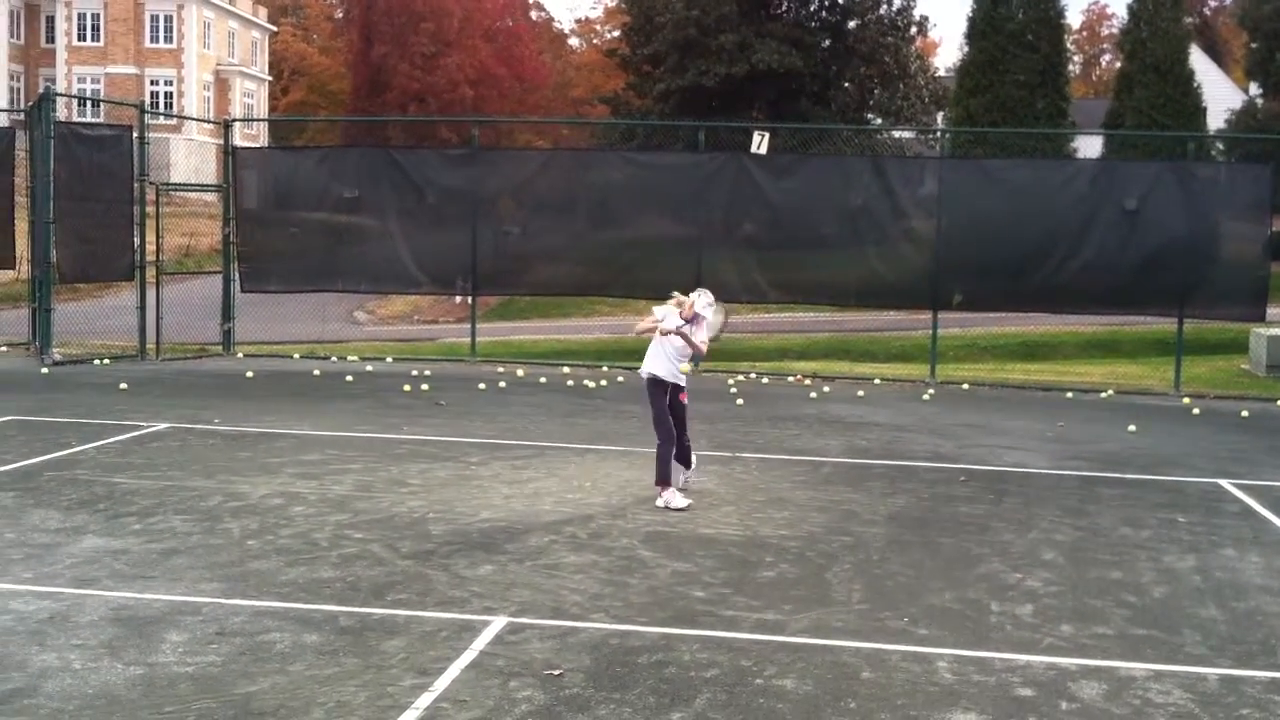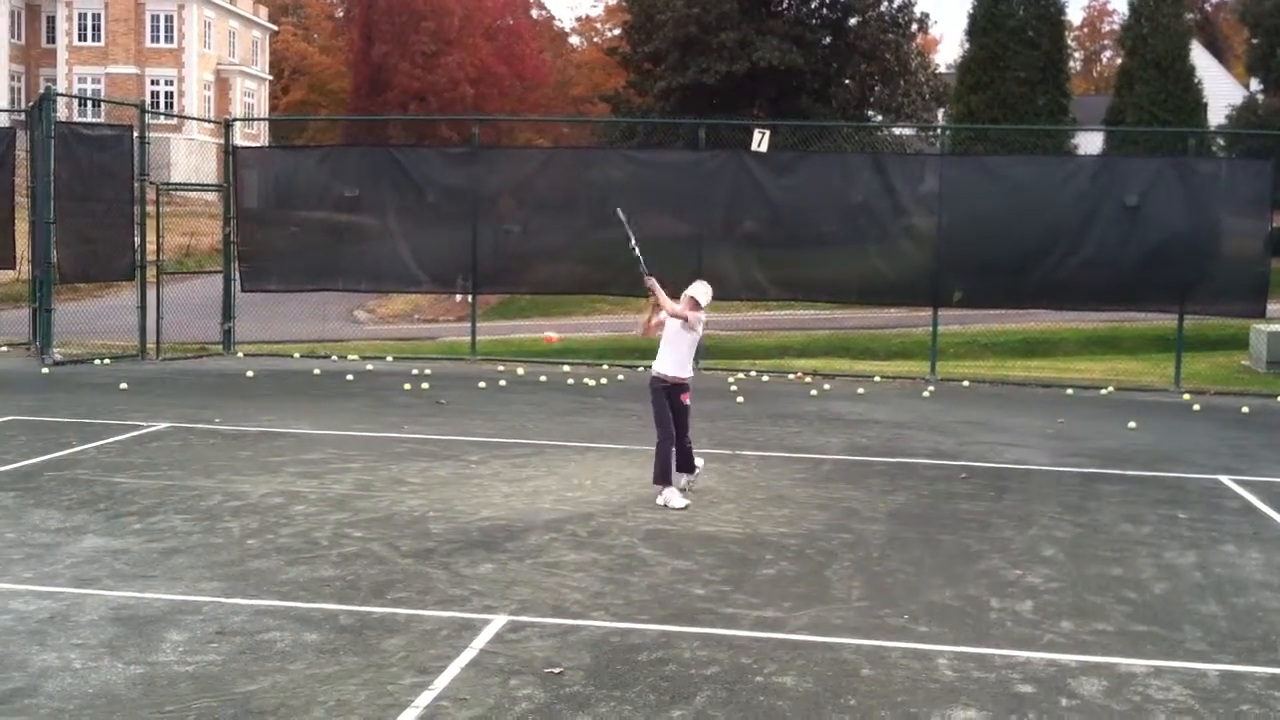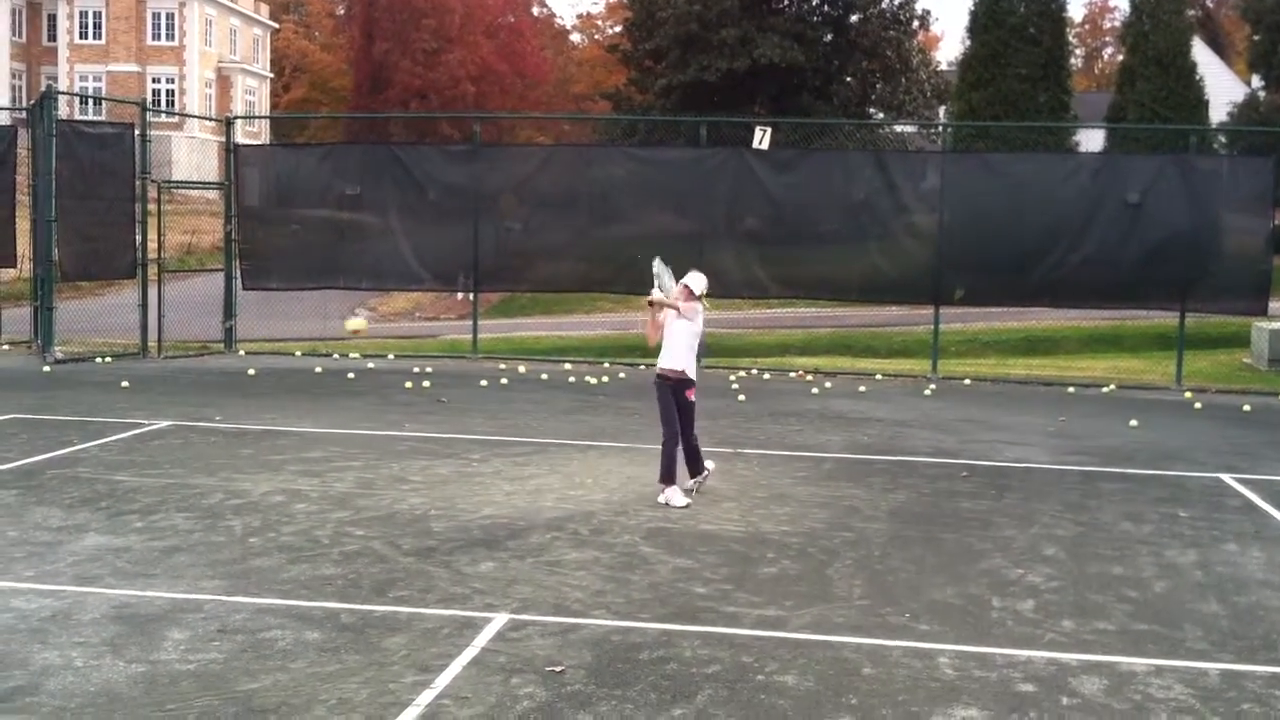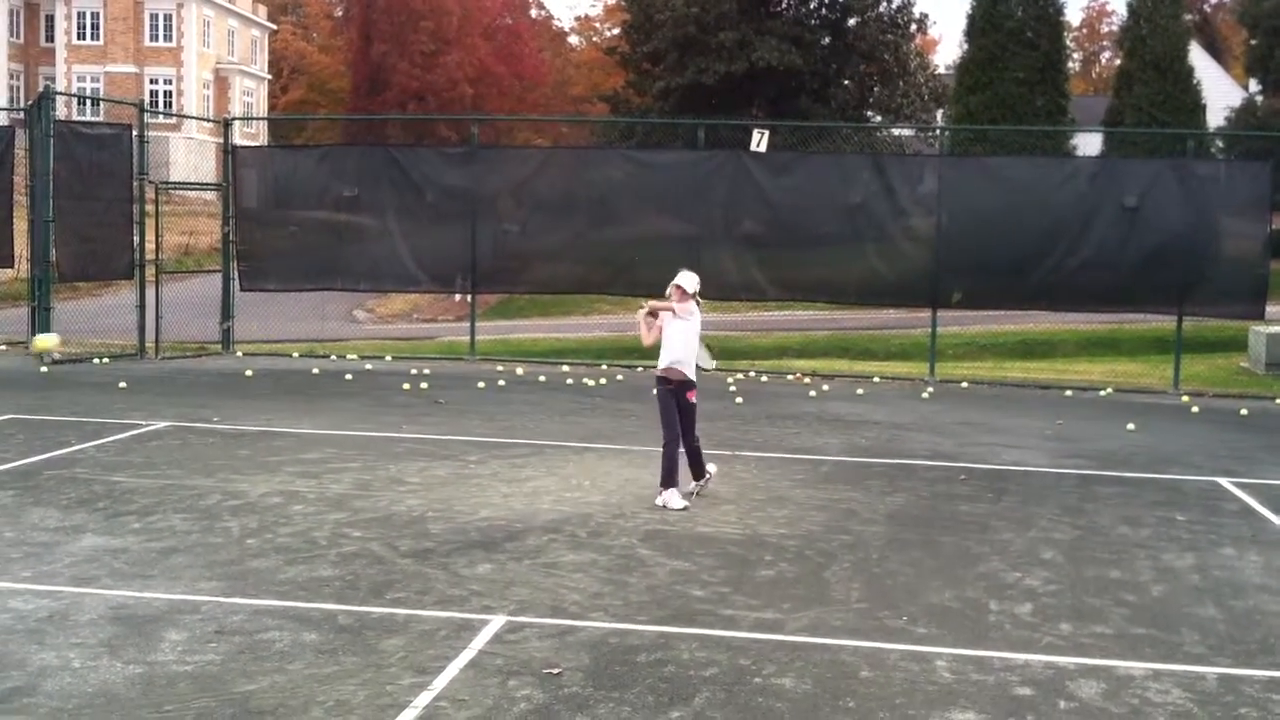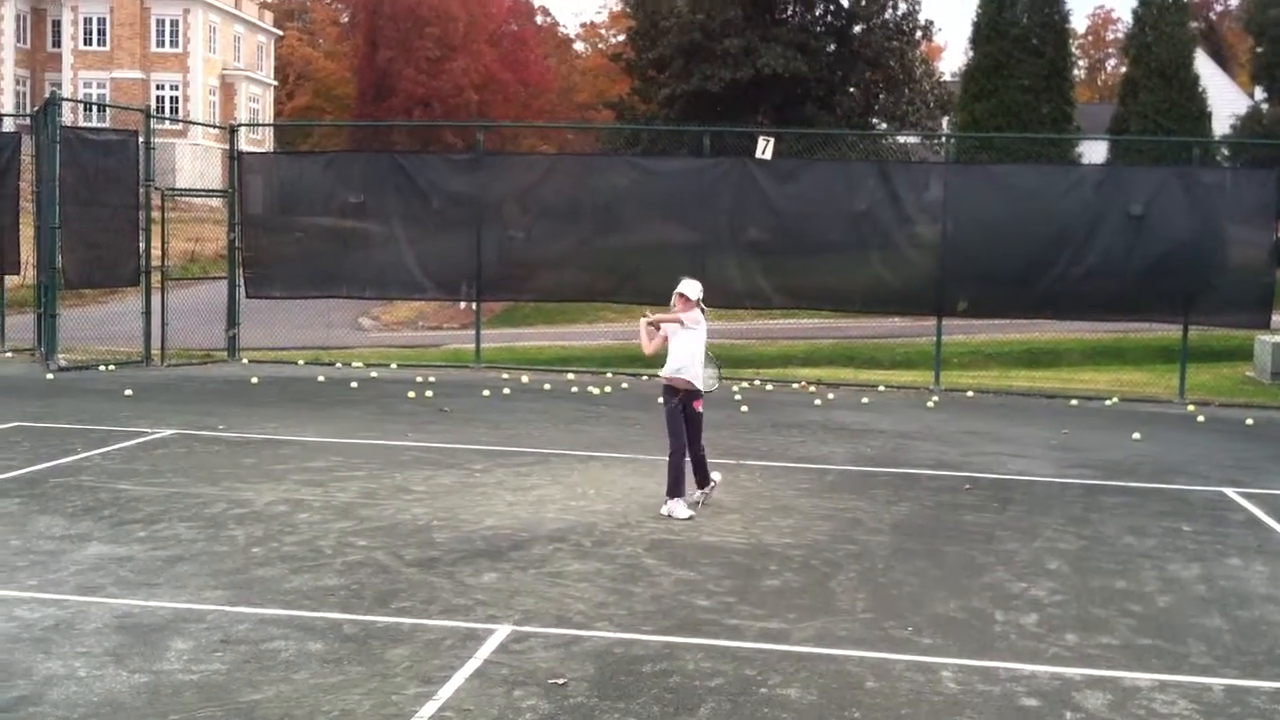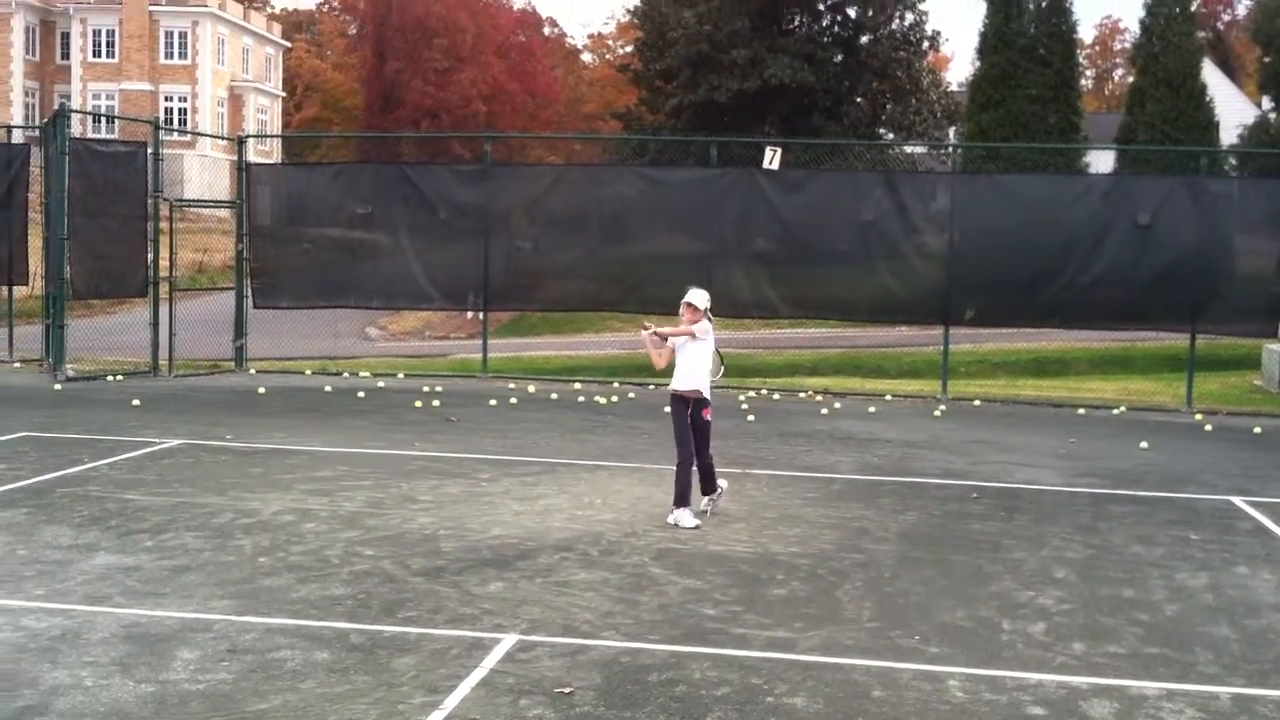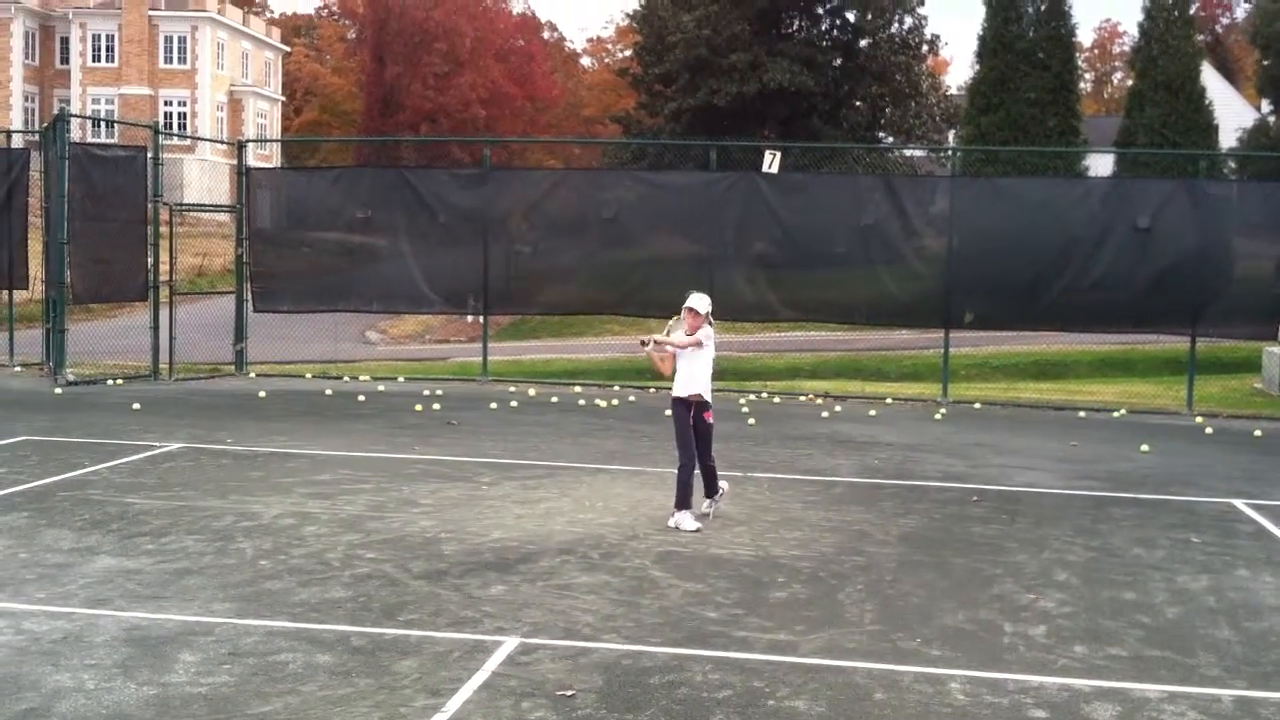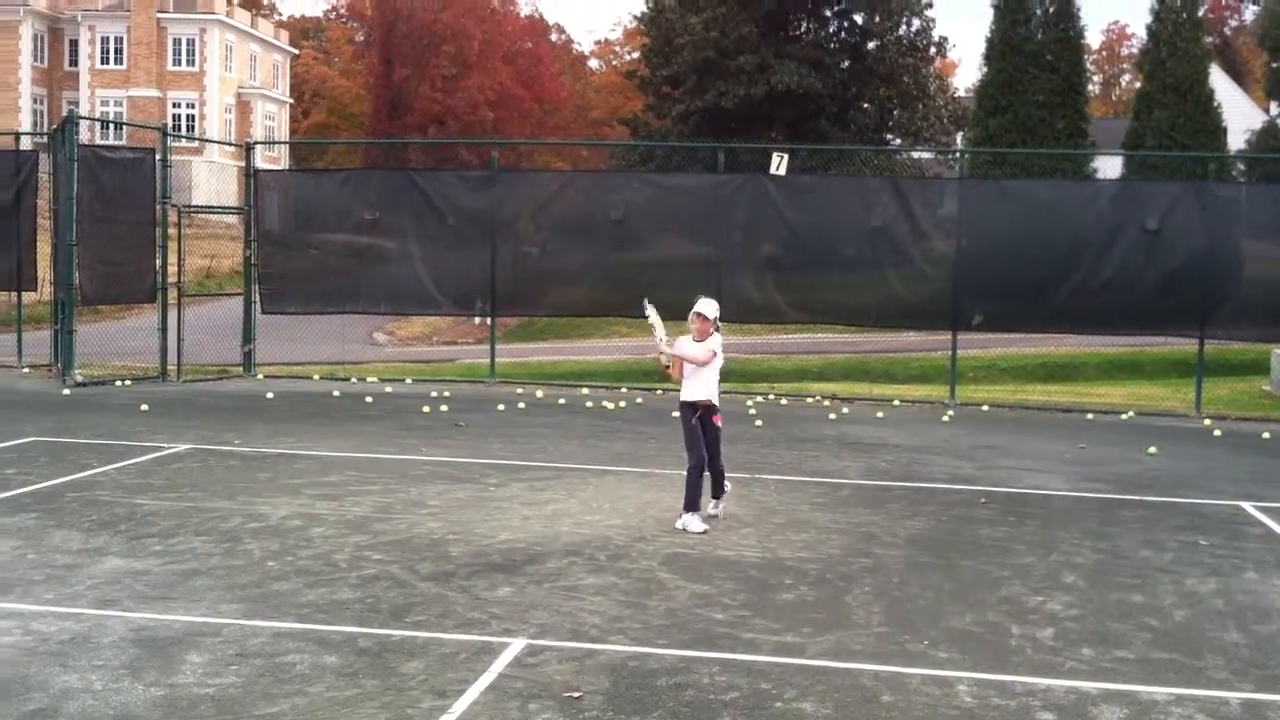
dt=0.1s
person 1, frame 1
left shoulder: (700, 325)
right shoulder: (667, 311)
left elbow: (702, 351)
right elbow: (639, 329)
left wrist: (685, 334)
right wrist: (660, 328)
left hip: (677, 384)
right hip: (656, 379)
left knee: (681, 436)
right knee: (667, 437)
left ankle: (686, 467)
right ankle: (665, 491)
person 1, frame 2
left shoulder: (698, 317)
right shoulder: (668, 314)
left elbow: (674, 311)
right elbow: (647, 333)
left wrist: (657, 288)
right wrist: (654, 308)
left hip: (680, 384)
right hip: (660, 380)
left knee: (681, 436)
right knee: (666, 436)
left ankle: (688, 469)
right ankle: (666, 489)
person 1, frame 3
left shoulder: (695, 309)
right shoulder: (667, 313)
left elbow: (661, 300)
right elbow: (652, 341)
left wrist: (655, 299)
right wrist: (652, 314)
left hip: (685, 380)
right hip: (664, 377)
left knee: (687, 434)
right knee: (671, 434)
left ankle: (699, 471)
right ankle: (669, 488)
person 1, frame 4
left shoulder: (691, 309)
right shoulder: (663, 316)
left elbow: (654, 305)
right elbow: (647, 342)
left wrist: (650, 310)
right wrist: (644, 317)
left hip: (685, 381)
right hip: (665, 380)
left knee: (689, 437)
right knee: (672, 437)
left ankle: (702, 474)
right ankle: (667, 491)
person 1, frame 5
left shoulder: (697, 317)
right shoulder: (667, 326)
left elbow: (661, 318)
right elbow: (648, 350)
left wrist: (650, 320)
right wrist: (645, 327)
left hip: (692, 390)
right hip: (671, 389)
left knee: (695, 445)
right knee: (678, 446)
left ankle: (705, 483)
right ankle: (673, 500)
person 1, frame 6
left shoulder: (705, 327)
right shoulder: (675, 337)
left elbow: (672, 330)
right elbow: (659, 364)
left wrist: (657, 330)
right wrist: (648, 338)
left hip: (700, 399)
right hip: (679, 398)
left knee: (703, 454)
right knee: (685, 455)
left ankle: (712, 490)
right ankle: (679, 510)
person 1, frame 7
left shoulder: (706, 332)
right shoulder: (675, 338)
left elbow: (684, 343)
right elbow: (667, 372)
left wrist: (659, 339)
right wrist: (652, 352)
left hip: (702, 402)
right hip: (680, 401)
left knee: (705, 457)
right knee: (687, 458)
left ankle: (714, 492)
right ankle: (681, 512)
person 1, frame 8
left shoulder: (715, 339)
right shoulder: (682, 342)
left elbow: (702, 359)
right elbow: (677, 376)
left wrist: (673, 353)
right wrist: (668, 363)
left hip: (709, 406)
right hip: (689, 405)
left knee: (714, 460)
right knee: (697, 460)
left ankle: (719, 493)
right ankle: (689, 514)
